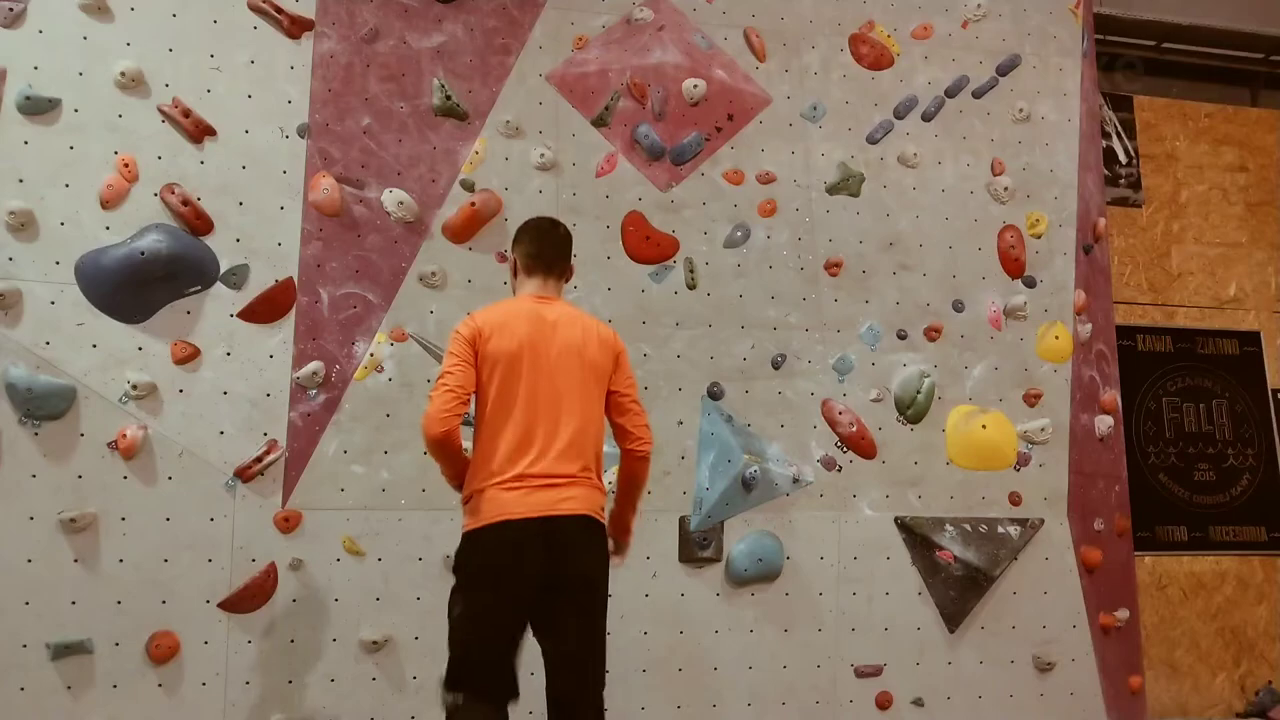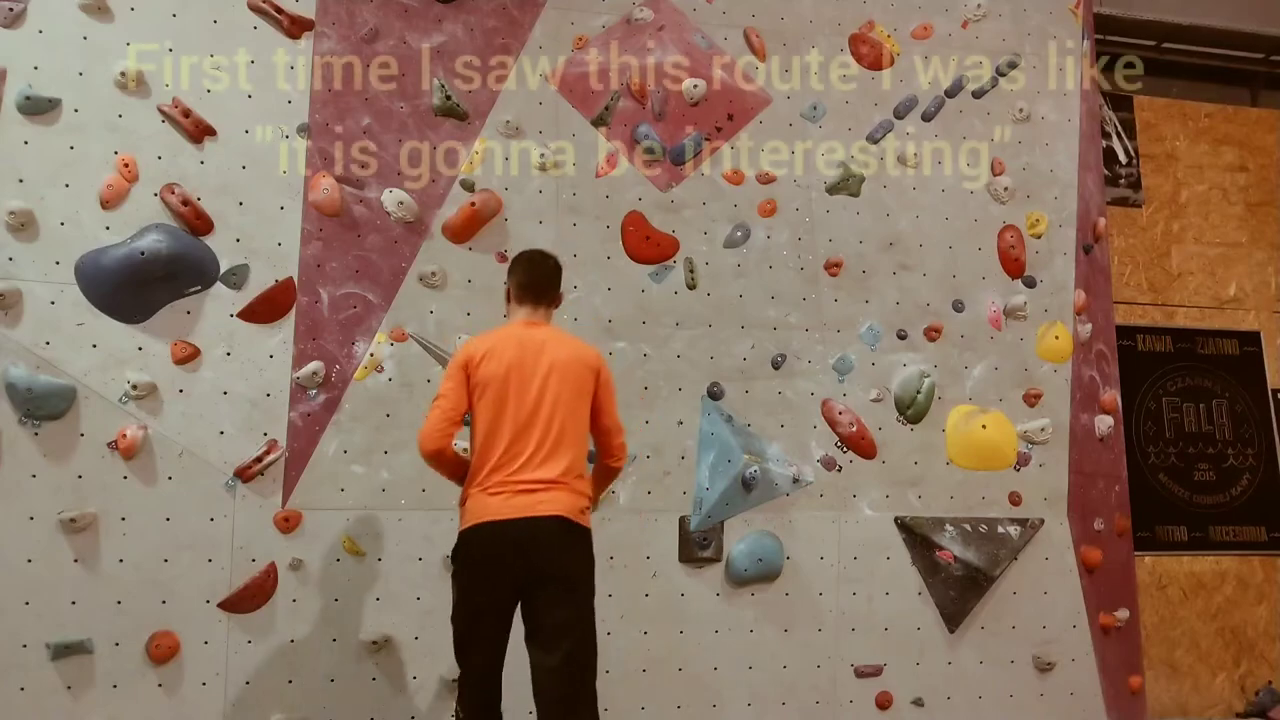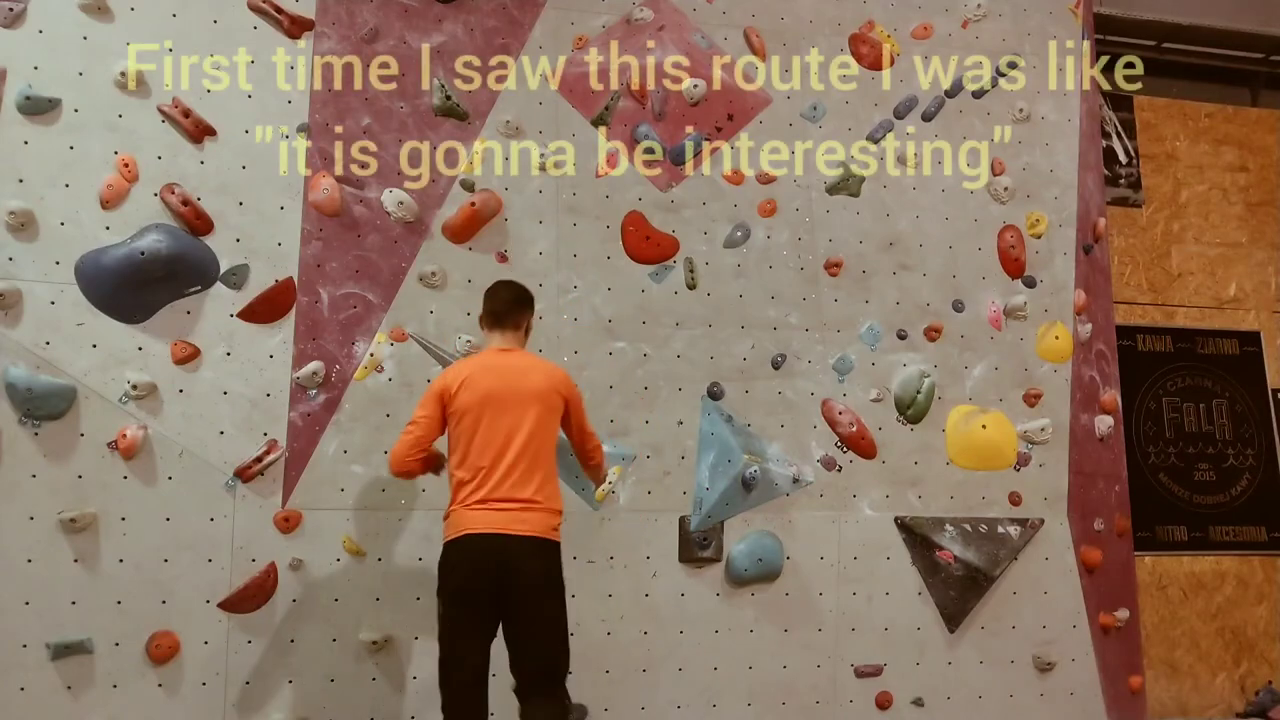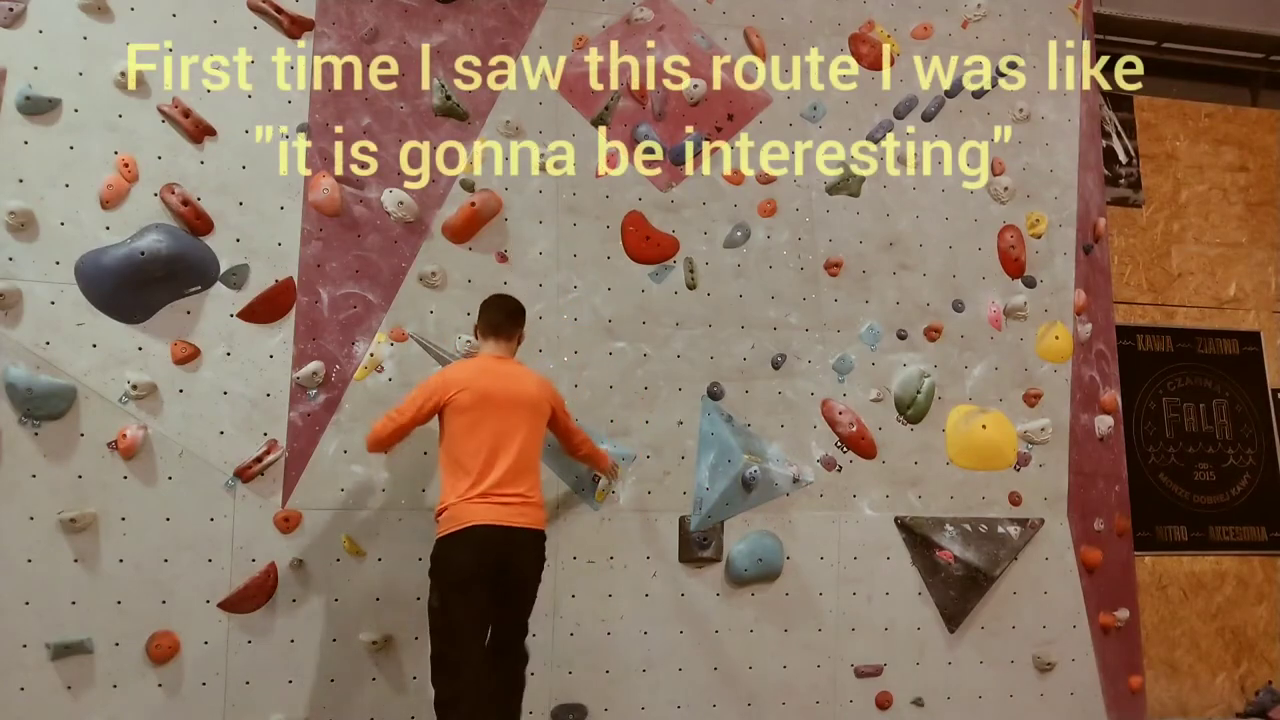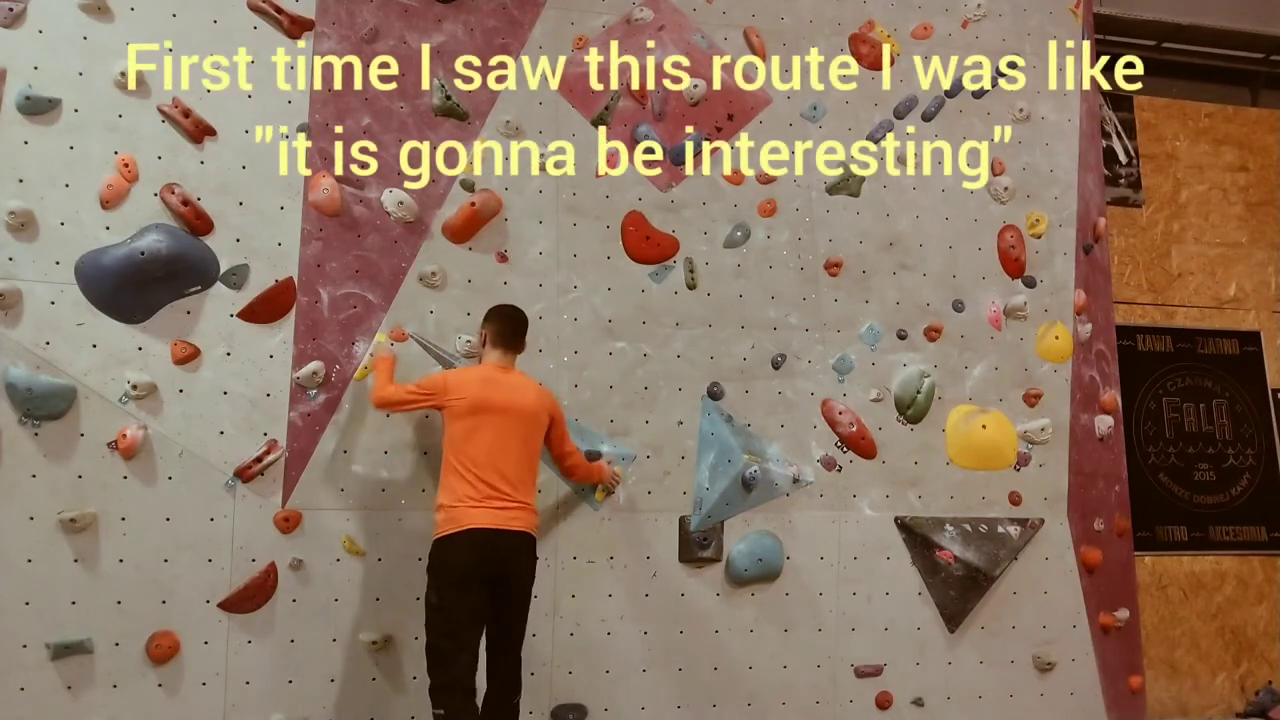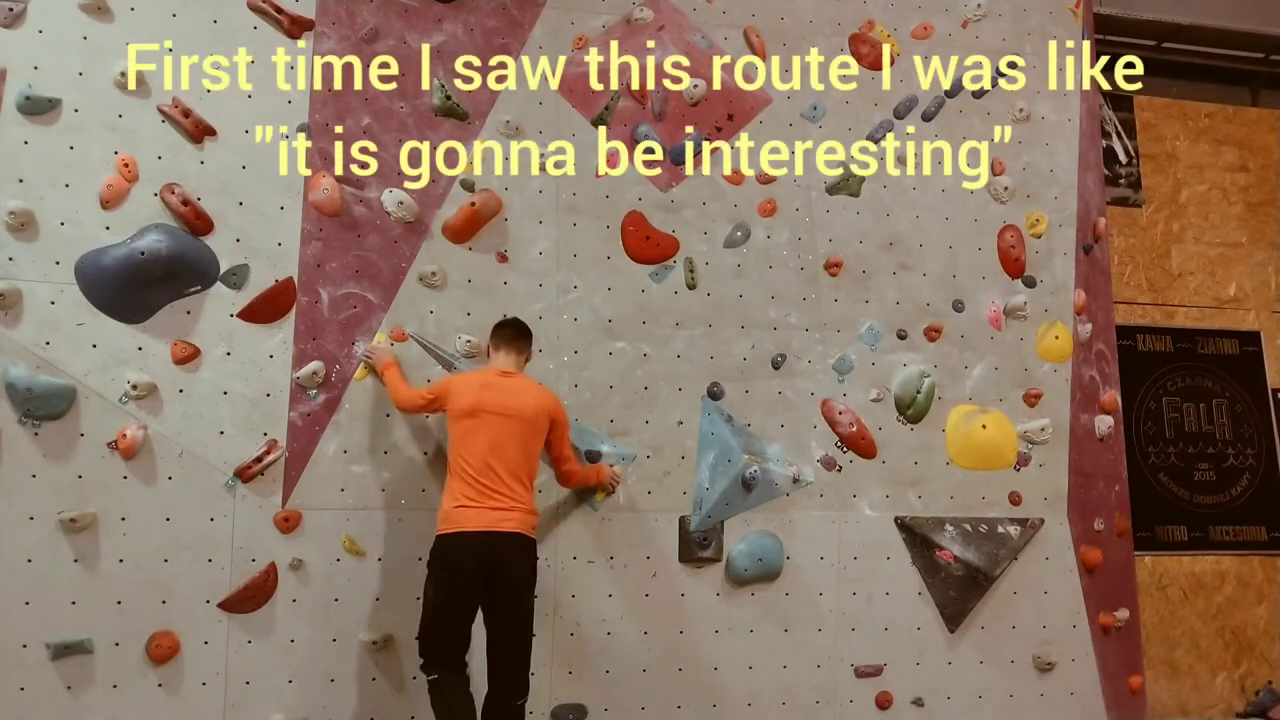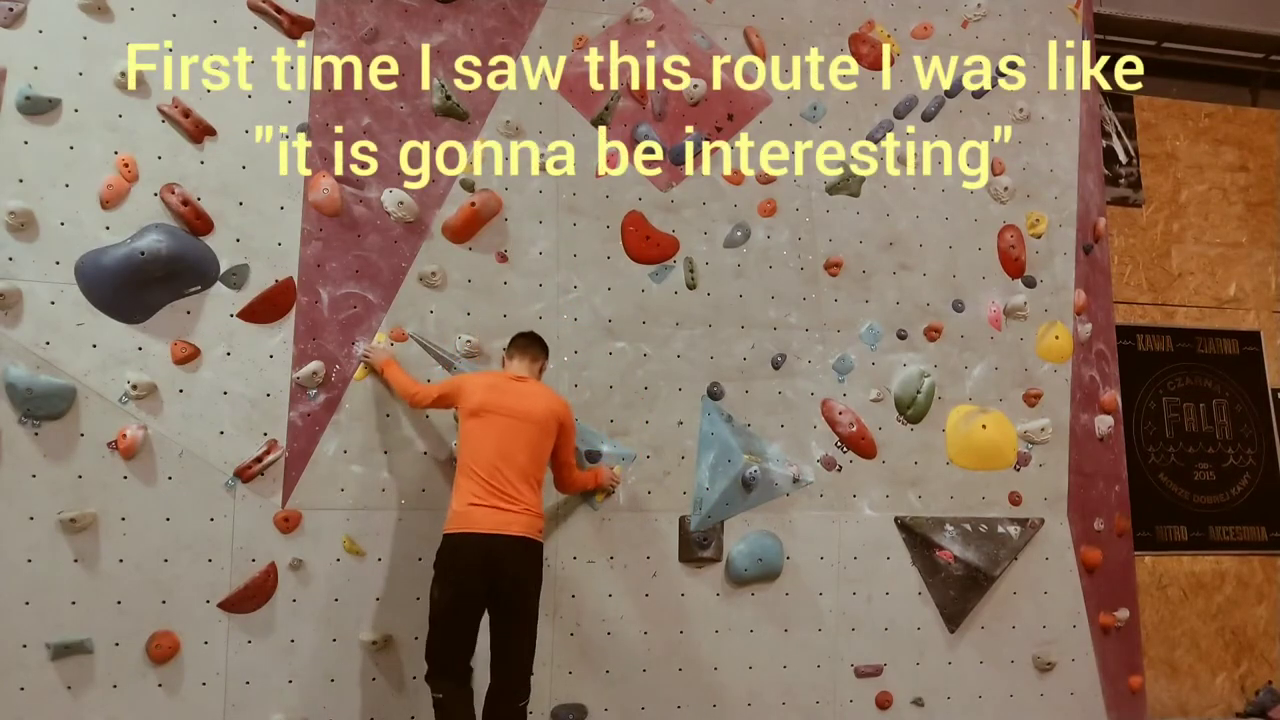
dt=0.3s
person 1, frame 1
left shoulder: (480, 327)
right shoulder: (602, 337)
left elbow: (438, 427)
right elbow: (638, 445)
left wrist: (464, 479)
right wrist: (621, 521)
left hip: (499, 526)
right hip: (579, 529)
person 1, frame 2
left shoulder: (474, 352)
right shoulder: (587, 358)
left elbow: (432, 444)
right elbow: (614, 455)
right wrist: (590, 492)
left hip: (487, 530)
right hip: (561, 530)
left knee: (478, 680)
person 1, frame 3
left shoulder: (452, 379)
right shoulder: (556, 379)
left elbow: (401, 463)
right elbow: (592, 456)
right wrist: (598, 473)
left hip: (468, 542)
right hip: (535, 543)
person 1, frame 4
left shoulder: (450, 379)
right shoulder: (541, 388)
left elbow: (377, 440)
right elbow: (576, 443)
left wrist: (408, 414)
right wrist: (602, 461)
left hip: (464, 534)
right hip: (525, 535)
left knee: (458, 672)
right knee: (507, 655)
person 1, frame 5
left shoulder: (452, 384)
right shoulder: (542, 399)
left elbow: (383, 396)
right elbow: (571, 465)
left wrist: (384, 360)
right wrist: (601, 472)
left hip: (462, 537)
right hip: (518, 541)
left knee: (452, 671)
right knee: (505, 666)
person 1, frame 6
left shoulder: (458, 386)
right shoulder: (547, 402)
left elbow: (408, 400)
right elbow: (568, 474)
left wrist: (386, 365)
right wrist: (599, 474)
left hip: (460, 538)
right hip: (516, 541)
left knee: (442, 658)
right knee: (509, 667)
person 1, frame 7
left shoulder: (470, 386)
right shoulder: (556, 406)
left elbow: (416, 395)
right elbow: (567, 481)
left wrist: (386, 365)
right wrist: (597, 477)
left hip: (466, 538)
right hip: (523, 543)
left knee: (447, 664)
right knee: (513, 668)
